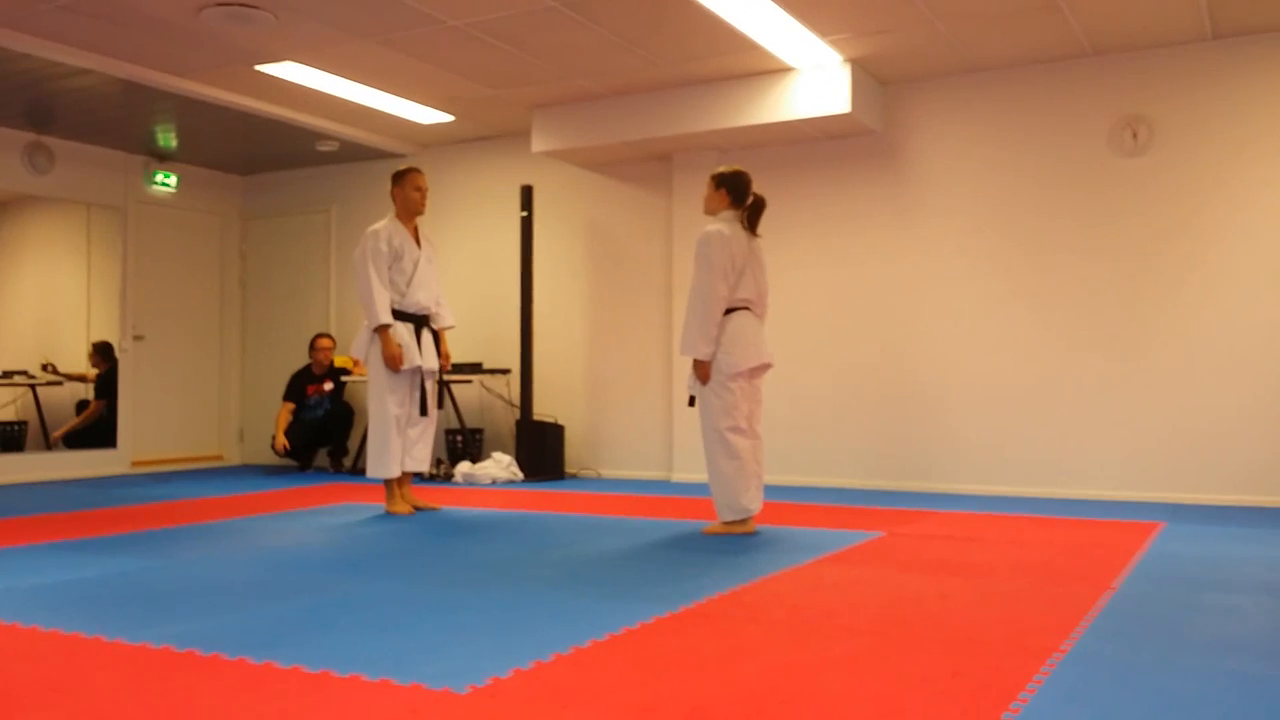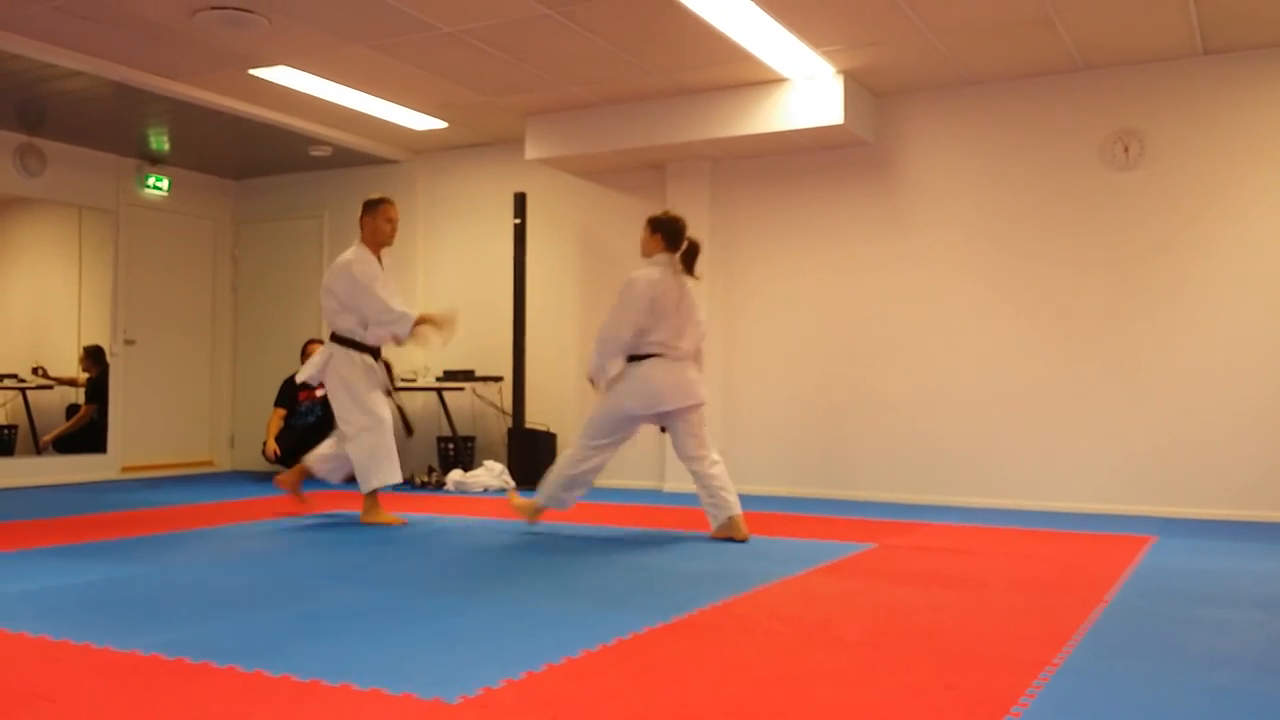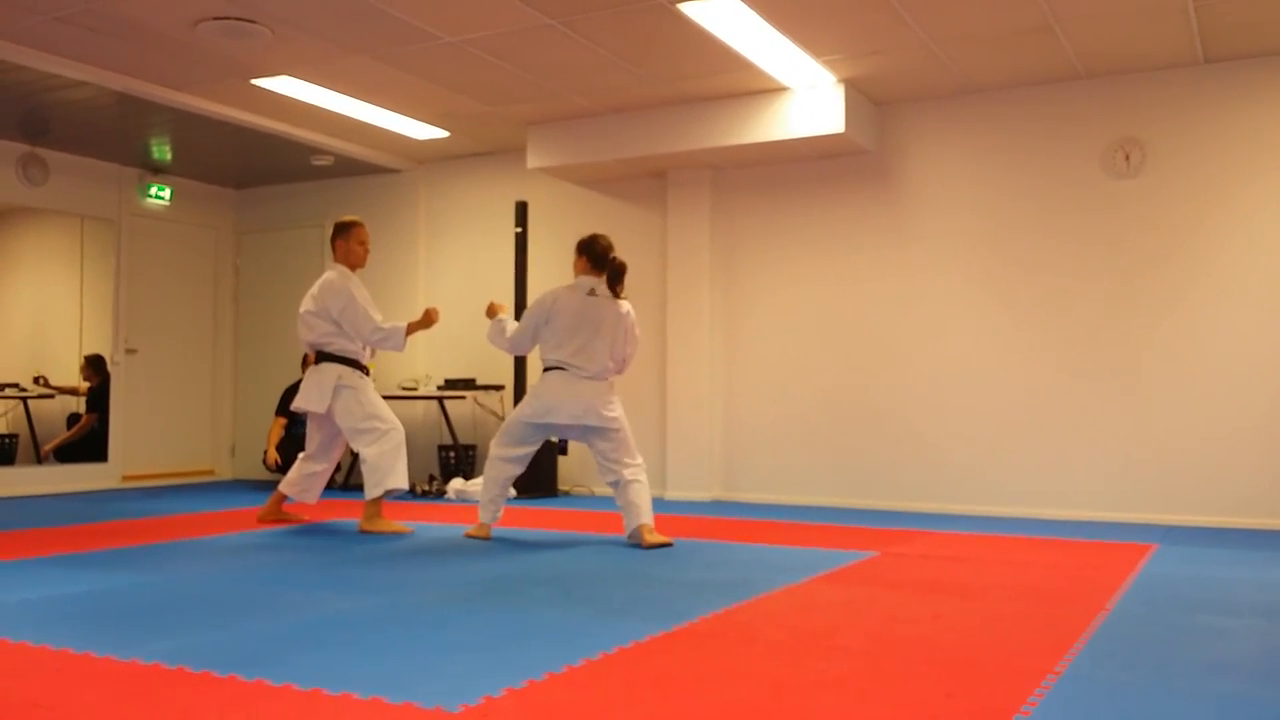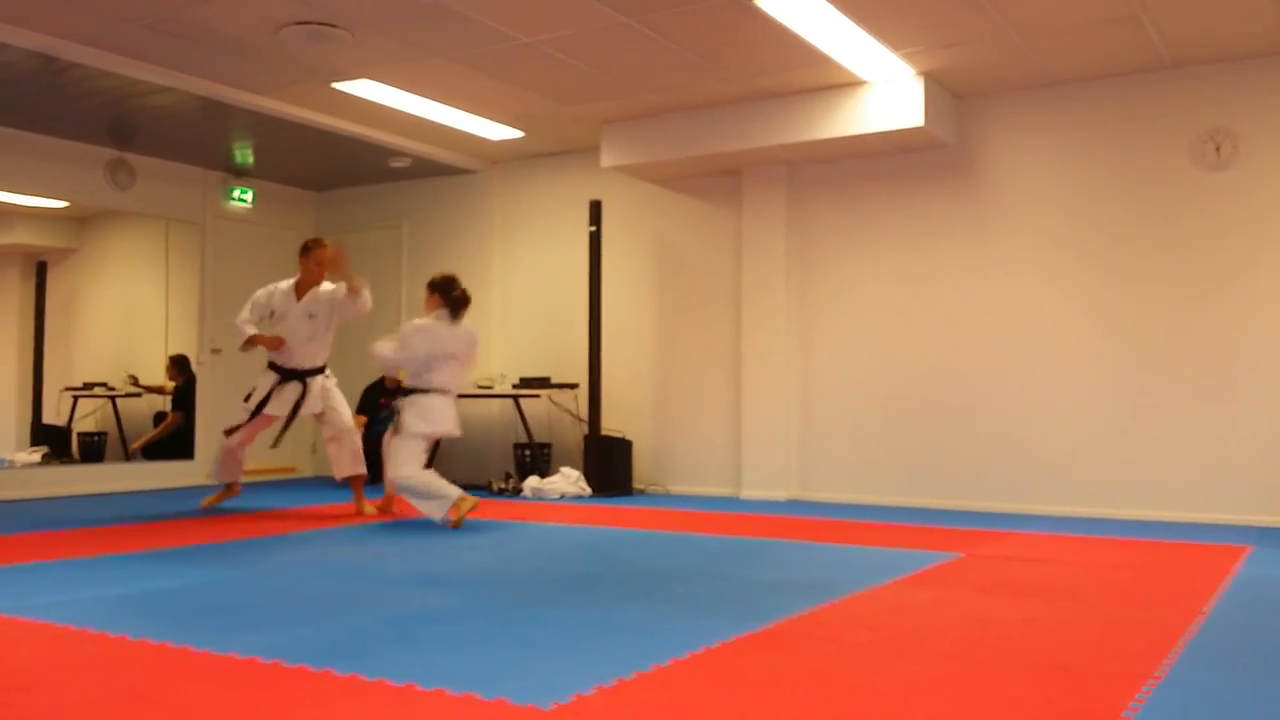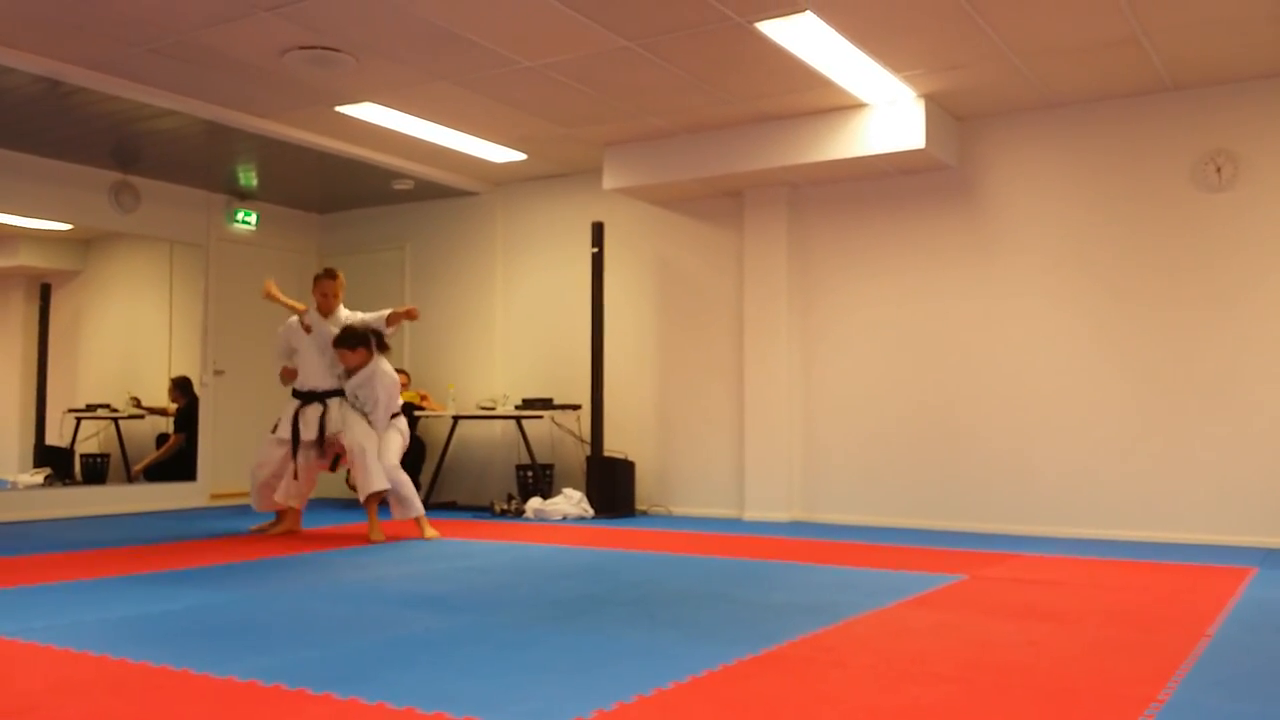
dt=1s
person 1, frame 1
left shoulder: (425, 243)
right shoulder: (379, 236)
right elbow: (374, 292)
left wrist: (441, 340)
right wrist: (387, 339)
left hip: (422, 335)
right hip: (394, 334)
left knee: (422, 413)
right knee: (390, 412)
left ankle: (406, 489)
right ankle: (392, 494)
person 1, frame 2
left shoulder: (371, 265)
right shoulder: (352, 265)
left elbow: (385, 316)
right elbow: (383, 312)
left wrist: (416, 328)
right wrist: (429, 320)
left hip: (360, 360)
right hip: (347, 360)
left knee: (353, 432)
right knee: (374, 423)
left ankle: (292, 477)
right ankle: (371, 507)
person 1, frame 3
left shoulder: (328, 284)
right shoulder: (342, 284)
right elbow: (372, 332)
right wrist: (418, 324)
left hip: (330, 376)
right hip: (341, 376)
left knee: (321, 450)
right knee: (385, 433)
left ankle: (273, 508)
right ankle: (372, 516)
person 1, frame 4
left shoulder: (333, 295)
right shoulder: (274, 293)
left elbow: (360, 301)
right elbow: (243, 322)
left wrist: (345, 275)
right wrist: (261, 340)
left hip: (315, 381)
right hip: (277, 380)
left knee: (343, 429)
right knee: (235, 434)
left ankle: (360, 499)
right ankle: (229, 487)
person 1, frame 5
left shoulder: (351, 322)
right shoulder: (293, 326)
left elbow: (378, 322)
right elbow: (285, 357)
left wrist: (400, 314)
right wrist: (285, 373)
left hip: (337, 407)
right hip: (302, 408)
right knee: (267, 466)
right ankle: (283, 516)
person 2, frame 1
left shoulder: (714, 235)
right shoulder: (748, 238)
left elbow: (709, 297)
left wrist: (701, 352)
left hip: (725, 341)
right hip: (748, 339)
left knee: (725, 429)
right knee: (744, 429)
left ankle: (738, 514)
right ankle: (745, 511)
person 2, frame 2
left shoulder: (642, 281)
right shoulder: (683, 283)
left elbow: (616, 334)
right elbow: (693, 334)
left wrist: (598, 370)
left hip: (643, 378)
right hip: (682, 378)
left knee: (590, 445)
right knee: (699, 454)
left ankle: (539, 506)
right ankle: (731, 520)
person 2, frame 3
left shoulder: (553, 299)
right shoulder: (623, 309)
left elbow: (517, 343)
right elbow: (623, 360)
left wrist: (499, 318)
left hip: (553, 391)
right hip: (597, 396)
left knee: (504, 452)
right knee: (626, 466)
left ankle: (484, 523)
right ankle: (644, 529)
person 2, frame 4
left shoulder: (419, 330)
right shoulder: (467, 334)
left elbow: (388, 361)
left wrist: (383, 346)
left hip: (418, 405)
right hip: (433, 405)
left knee: (403, 474)
right knee: (393, 443)
left ankle: (460, 500)
right ankle: (391, 498)
person 2, frame 5
left shoulder: (382, 376)
right shoulder: (359, 360)
left elbow: (378, 422)
left hip: (388, 426)
right hip: (357, 425)
left knee: (386, 468)
left ankle: (421, 522)
